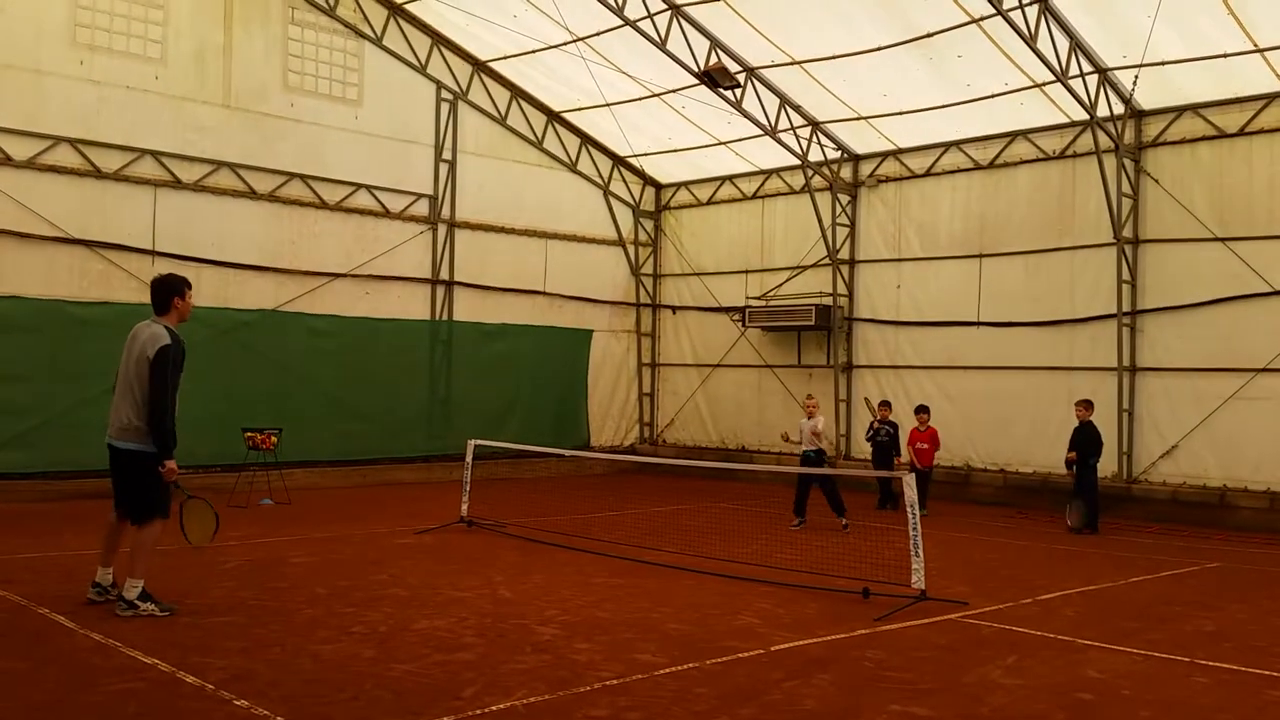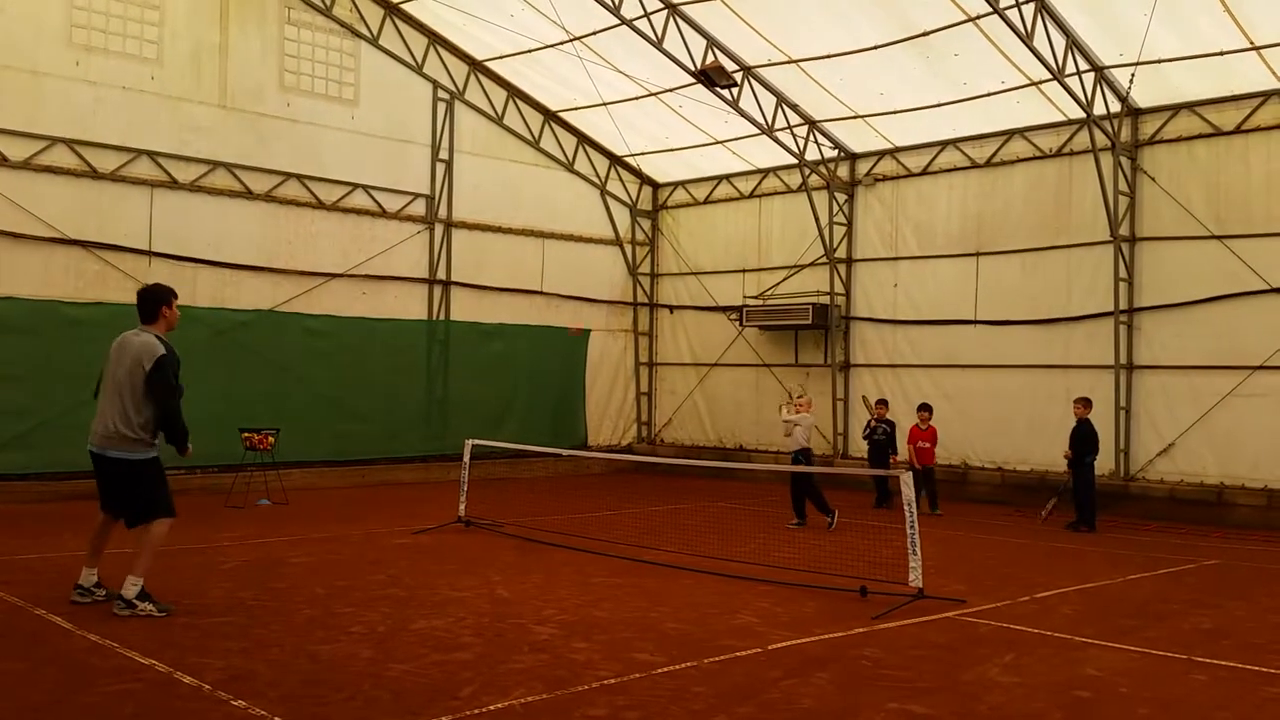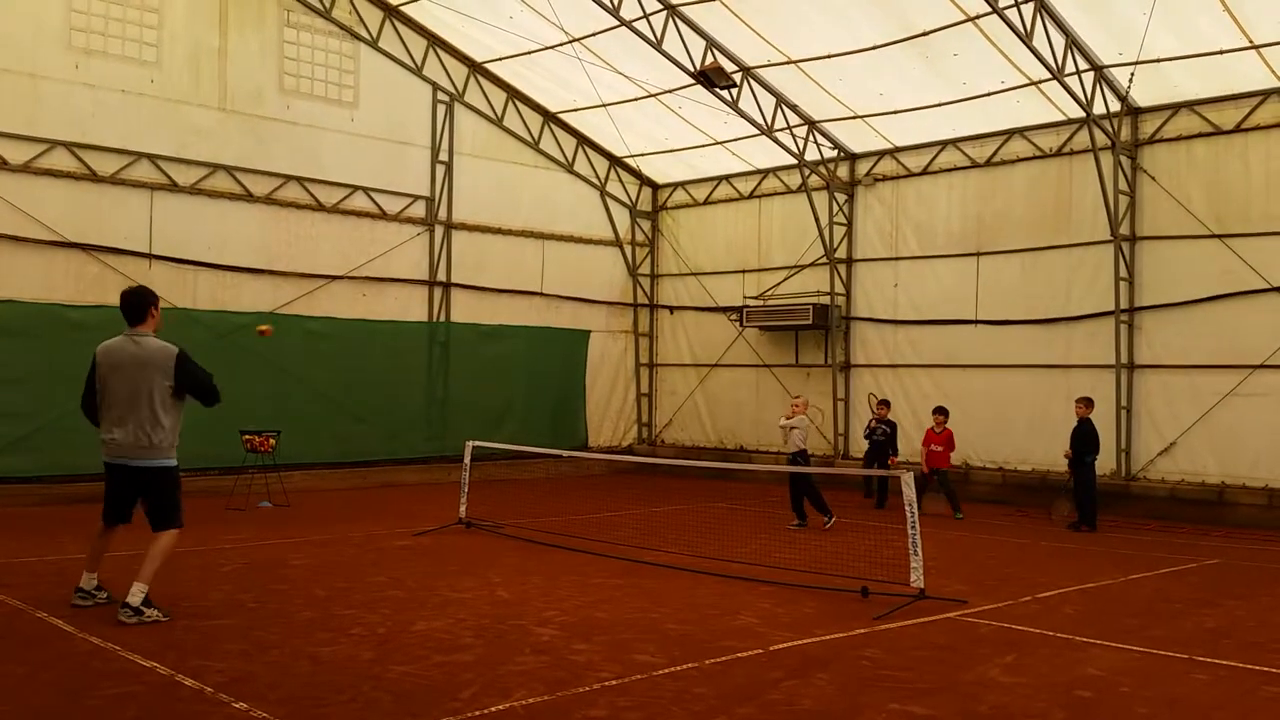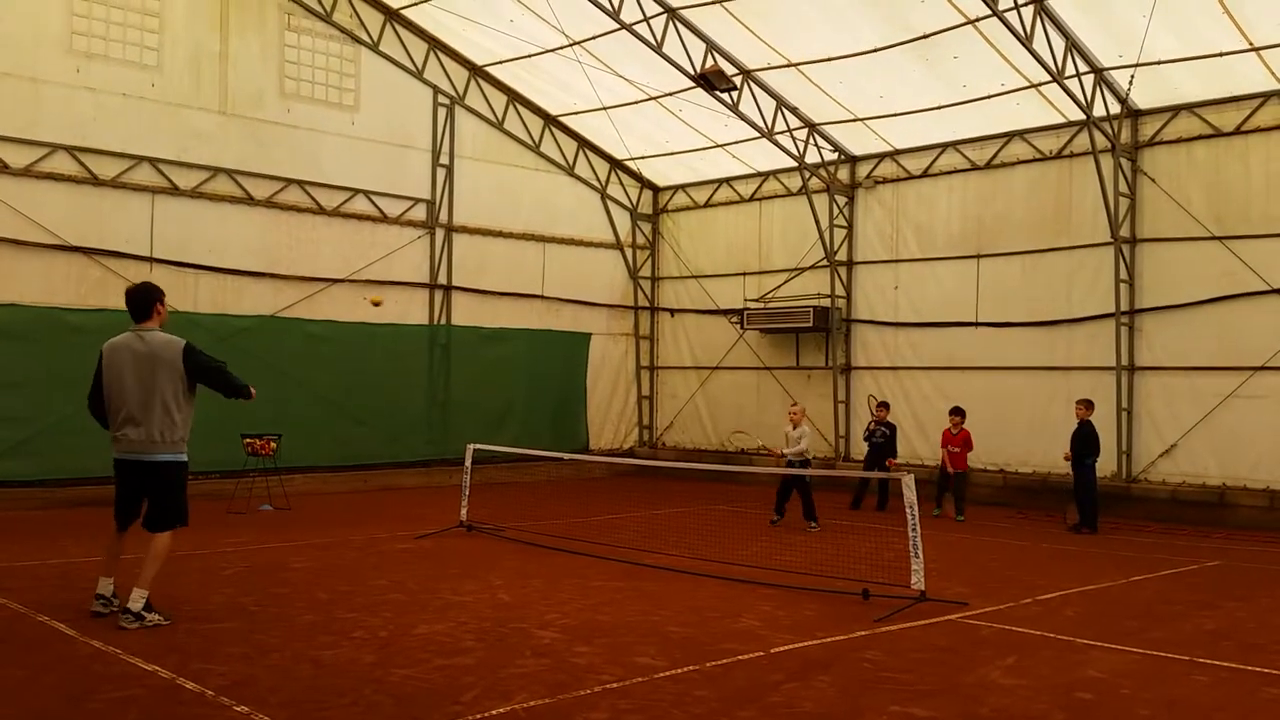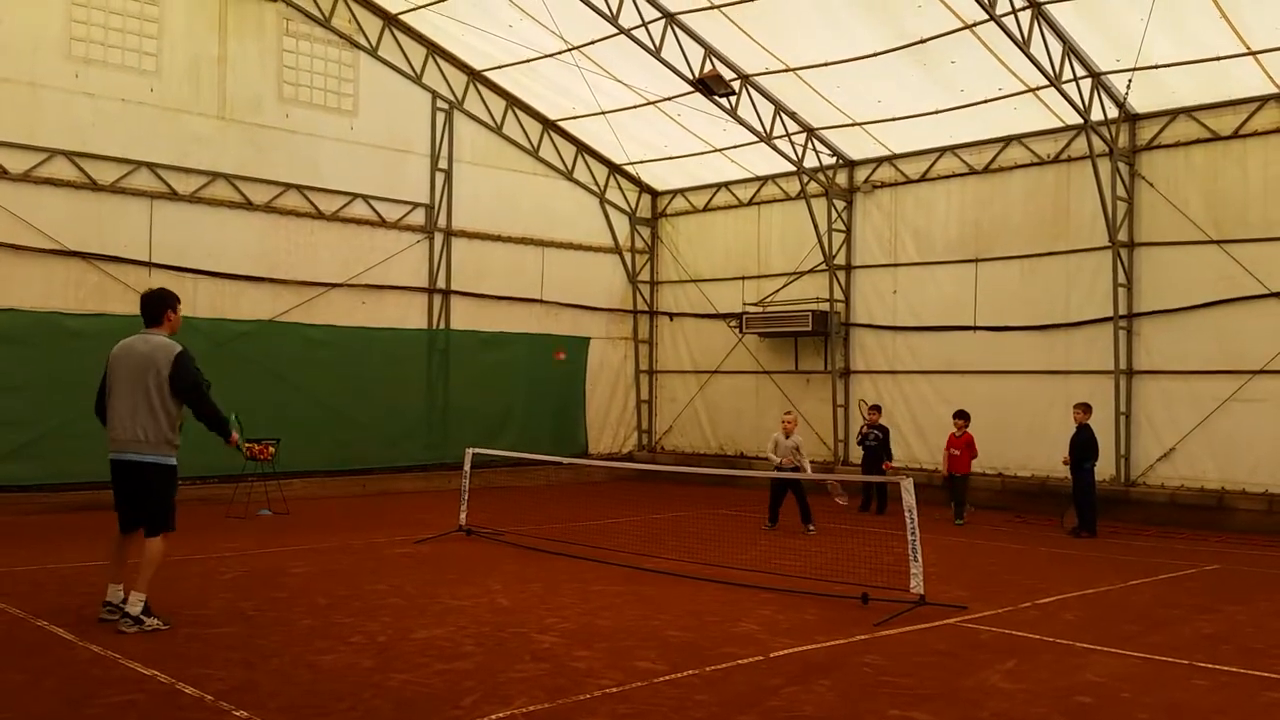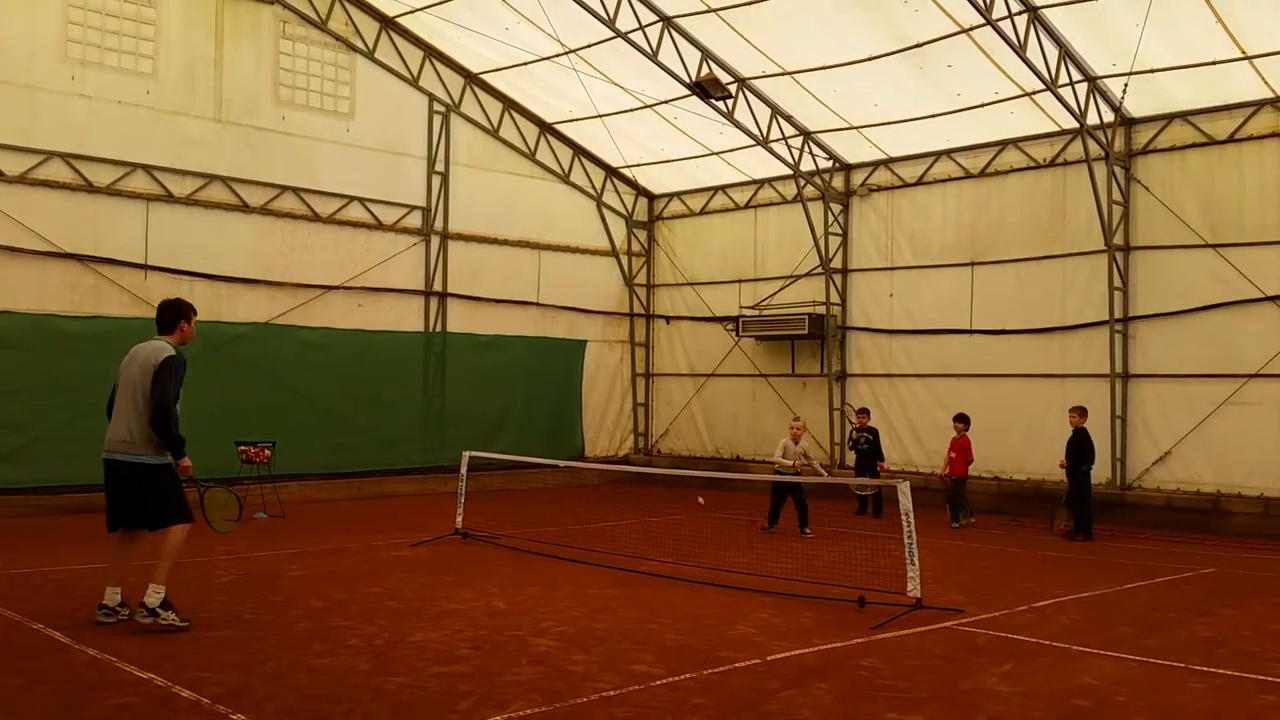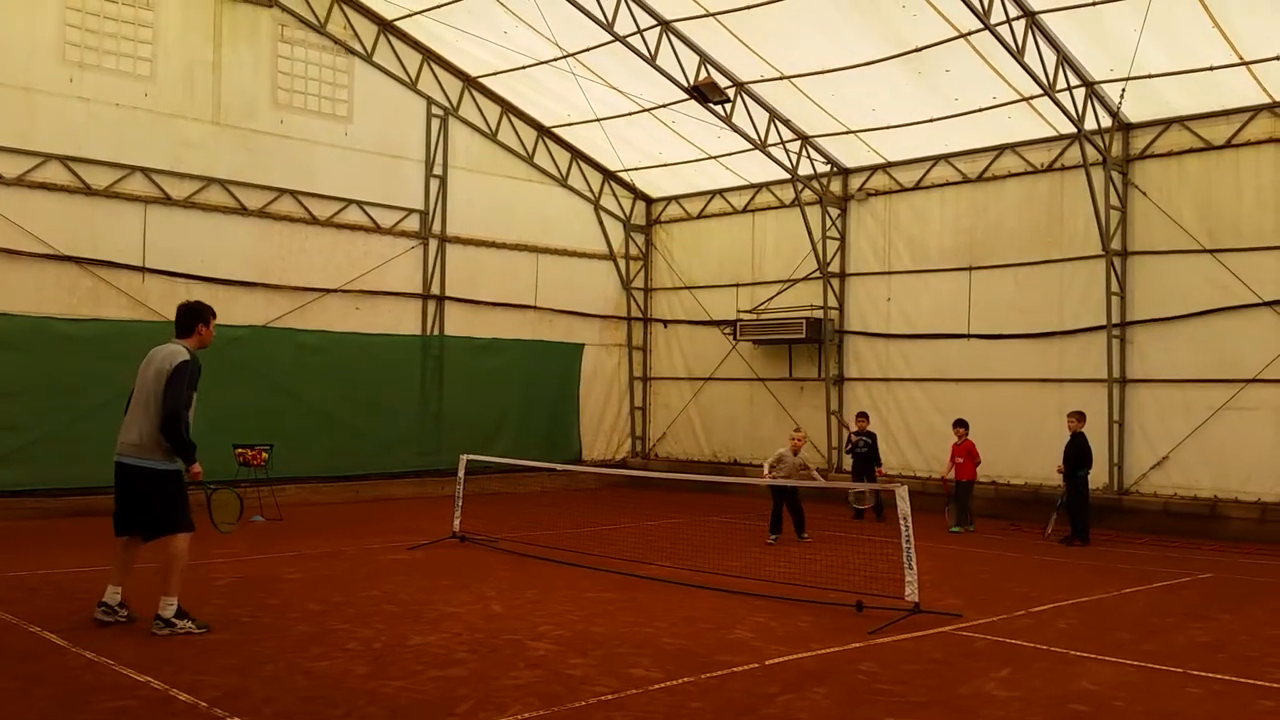
dt=0.3s
person 1, frame 1
left shoulder: (139, 331)
right shoulder: (168, 344)
right elbow: (162, 404)
right wrist: (167, 453)
left hip: (119, 437)
right hip: (143, 444)
left knee: (124, 513)
right knee: (152, 518)
left ankle: (102, 583)
right ankle: (132, 596)
person 1, frame 2
left shoulder: (122, 341)
right shoulder: (161, 354)
right elbow: (169, 412)
right wrist: (182, 444)
left hip: (100, 445)
right hip: (133, 450)
left knee: (111, 514)
right knee: (159, 518)
left ankle: (86, 583)
right ankle: (131, 594)
person 1, frame 3
left shoulder: (103, 352)
right shoulder: (171, 355)
left elbow: (88, 405)
right elbow: (210, 395)
left hip: (115, 455)
right hip: (156, 459)
left knee: (110, 522)
right knee: (167, 529)
left ankle: (86, 587)
right ankle: (136, 601)
person 1, frame 4
left shoulder: (110, 349)
right shoulder: (178, 349)
left elbow: (95, 404)
right elbow: (219, 377)
right wrist: (246, 390)
left hip: (125, 453)
right hip: (166, 454)
left knee: (121, 524)
right knee: (162, 529)
left ankle: (104, 594)
right ankle: (136, 606)
person 1, frame 5
left shoulder: (119, 350)
right shoulder: (173, 354)
left elbow: (101, 405)
right elbow: (200, 400)
right wrist: (227, 431)
left hip: (120, 454)
right hip: (155, 456)
left knee: (127, 528)
right knee: (156, 533)
left ankle: (113, 600)
right ankle: (135, 609)
person 1, frame 6
left shoulder: (135, 353)
right shoulder: (171, 358)
left elbow: (114, 406)
right elbow: (162, 411)
right wrist: (179, 452)
left hip: (116, 453)
right hip: (147, 457)
left knee: (127, 529)
right knee: (178, 524)
left ankle: (110, 603)
right ankle: (153, 601)
person 1, frame 7
left shoulder: (156, 354)
right shoulder: (186, 362)
right elbow: (174, 416)
right wrist: (190, 457)
left hip: (127, 456)
right hip: (156, 462)
left knee: (133, 533)
right knee: (180, 533)
left ankle: (111, 602)
right ankle: (168, 614)
